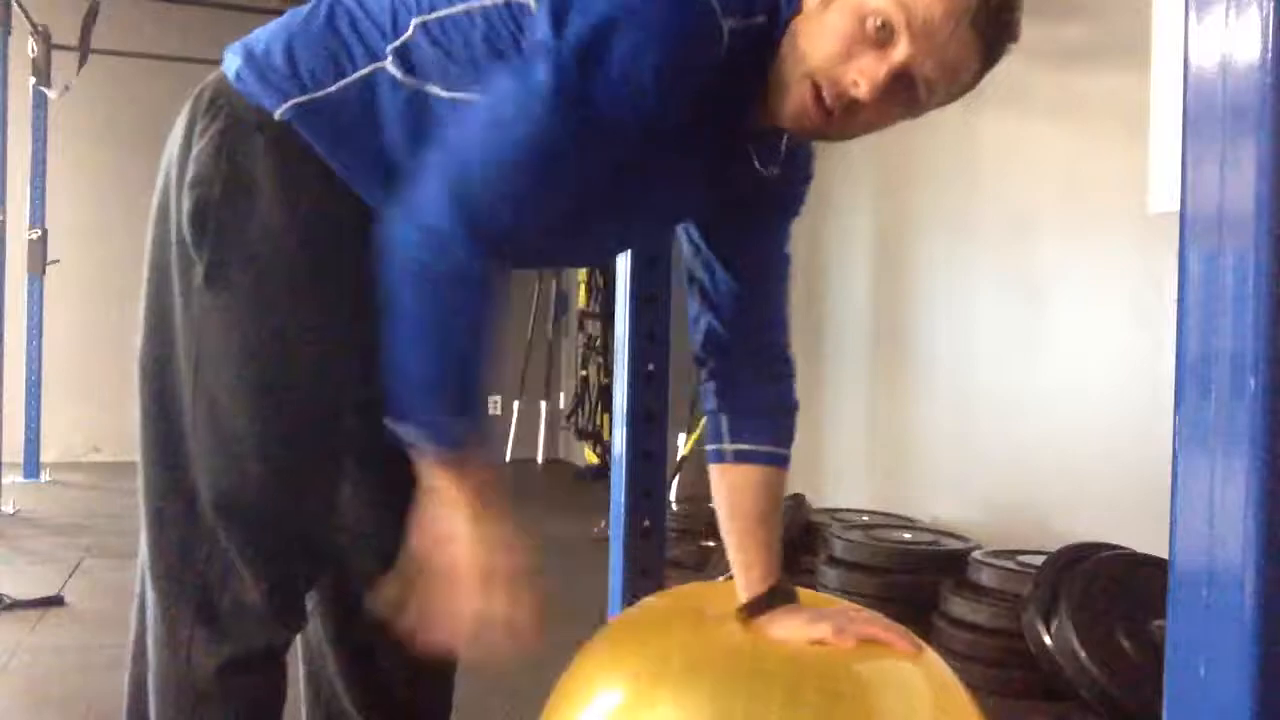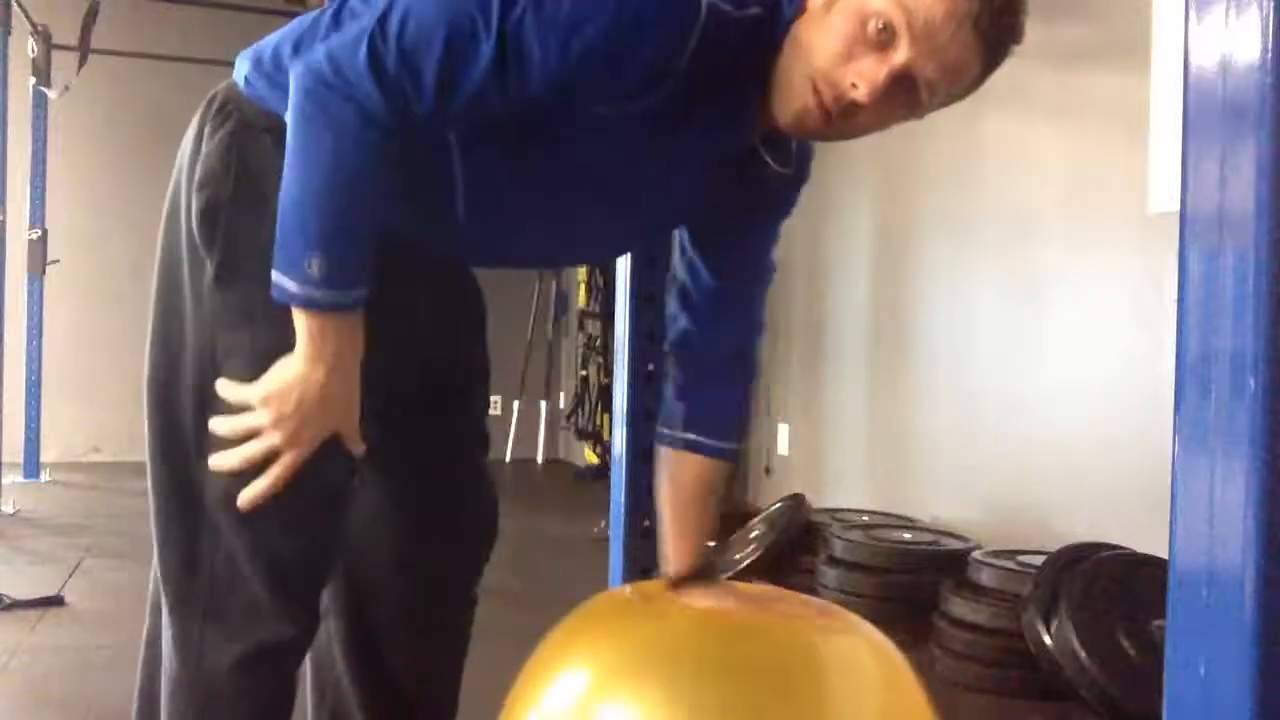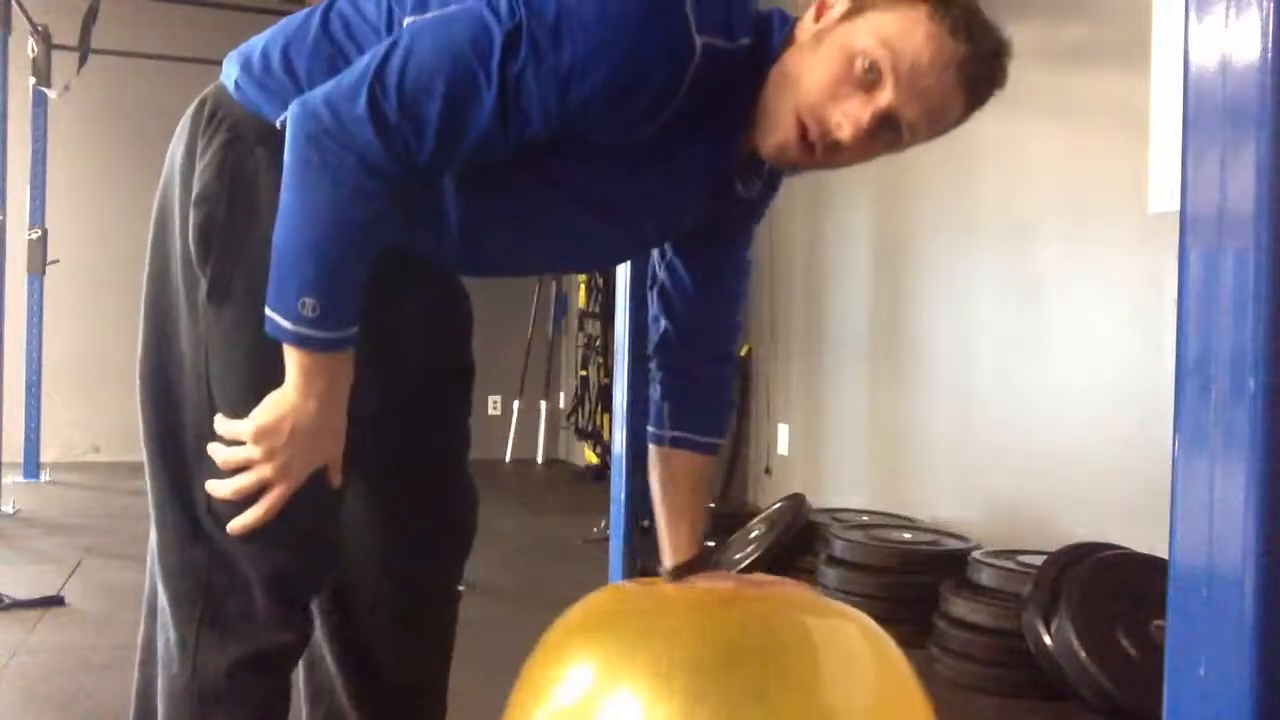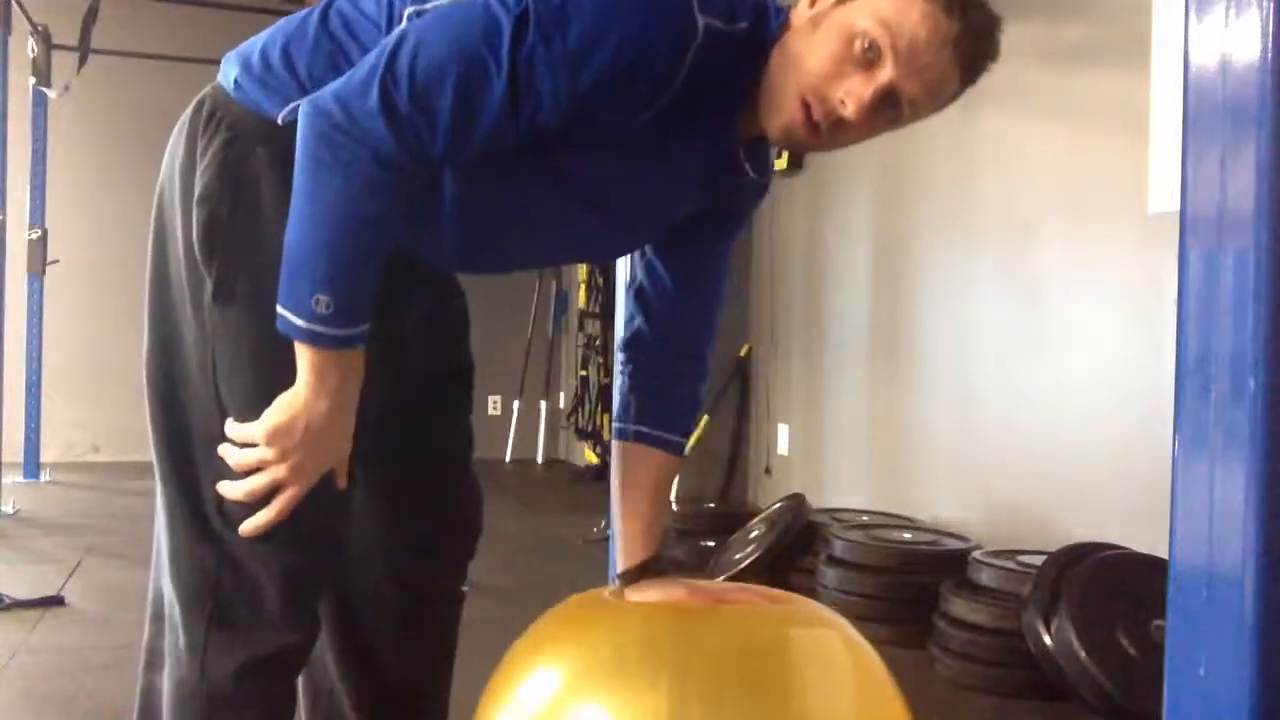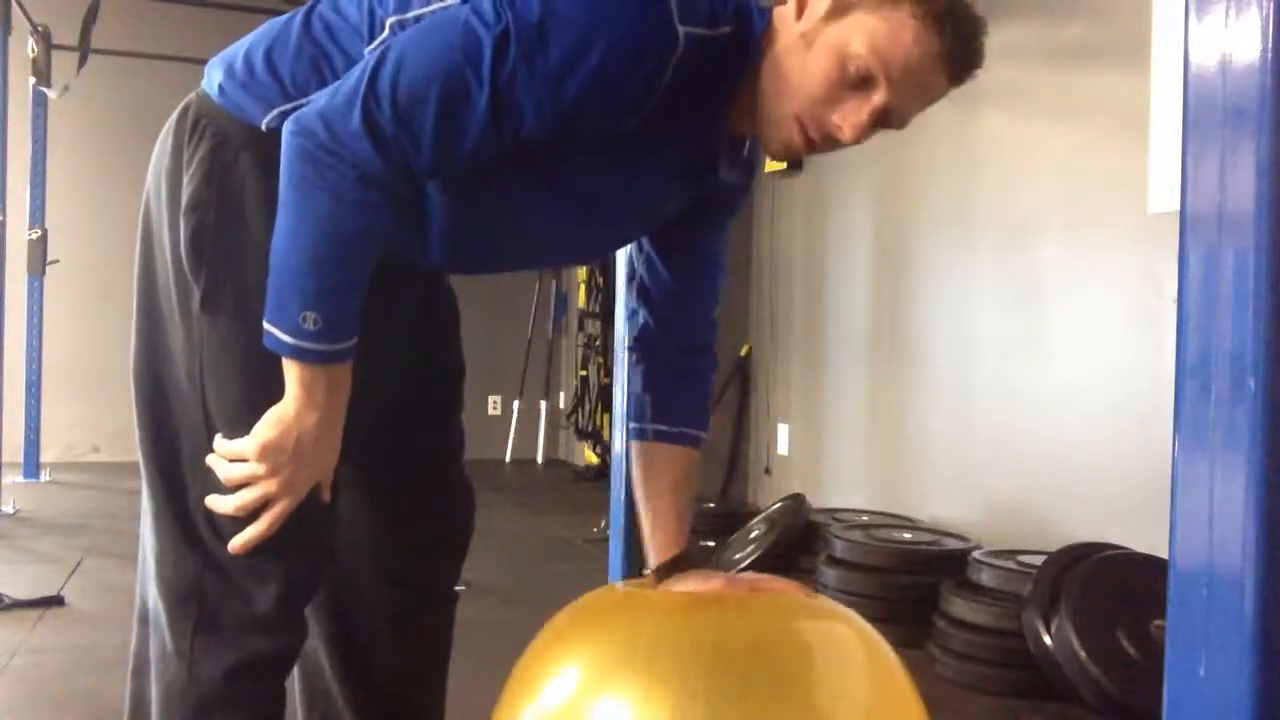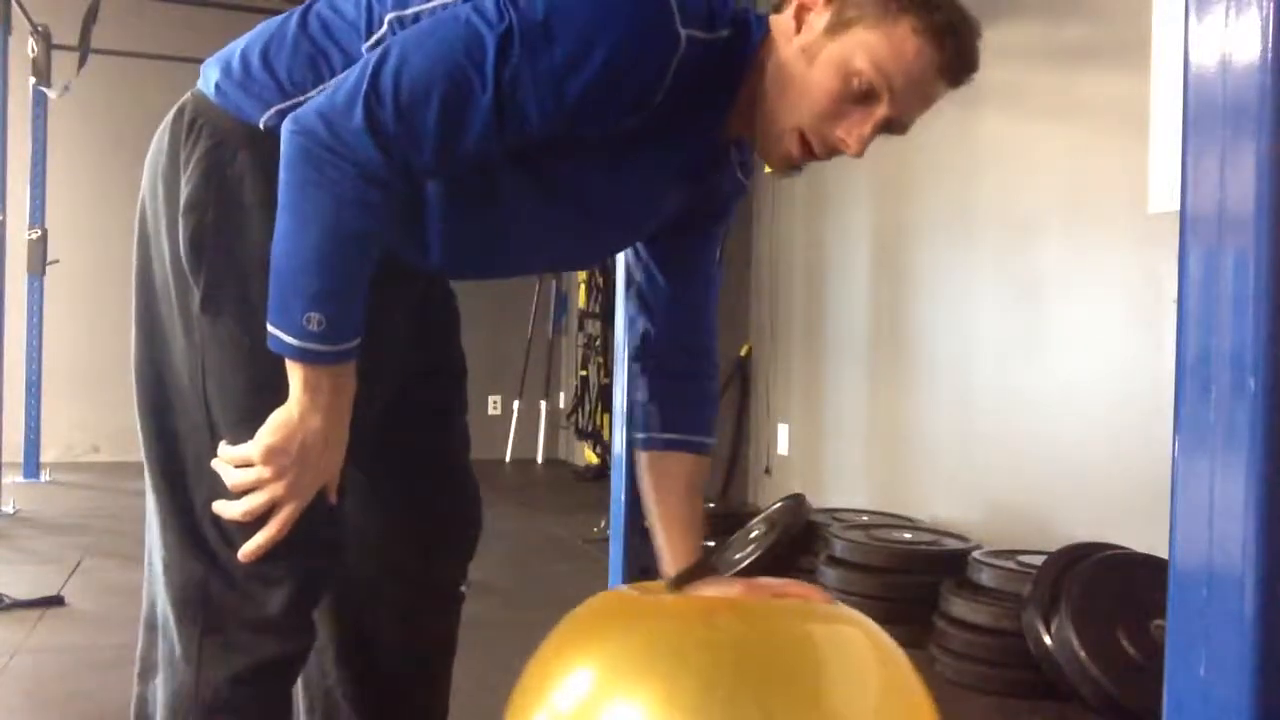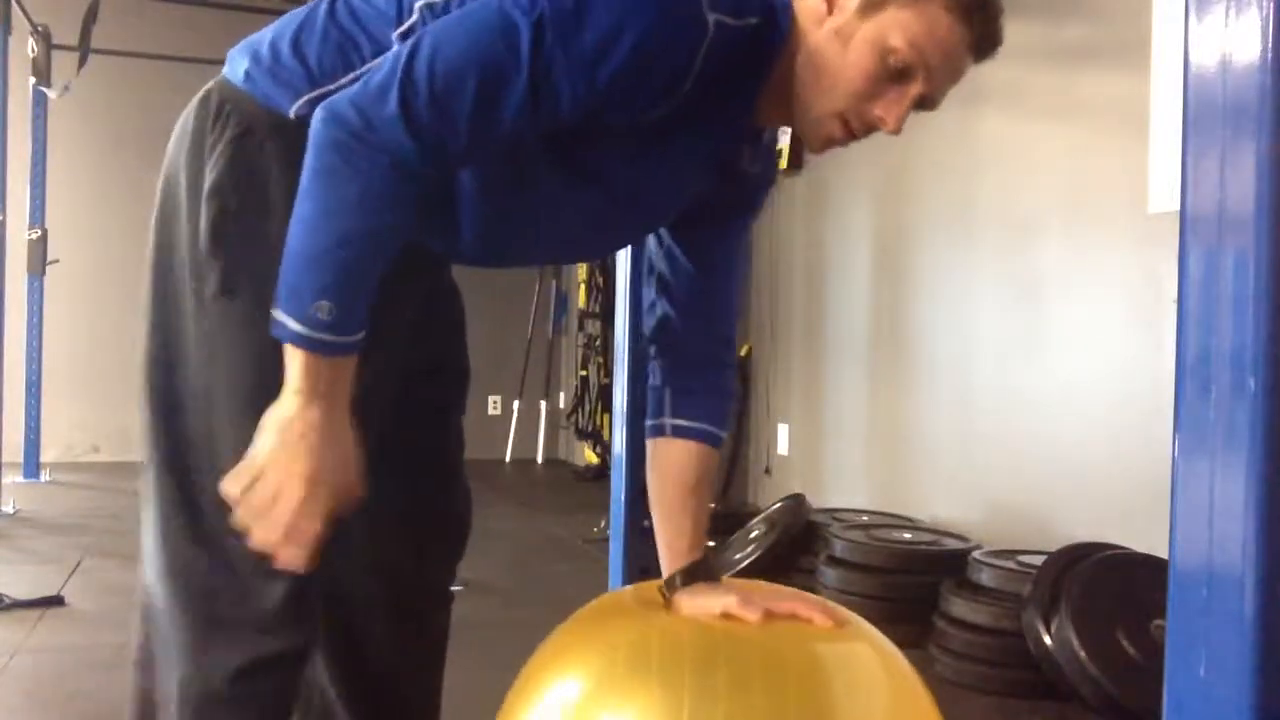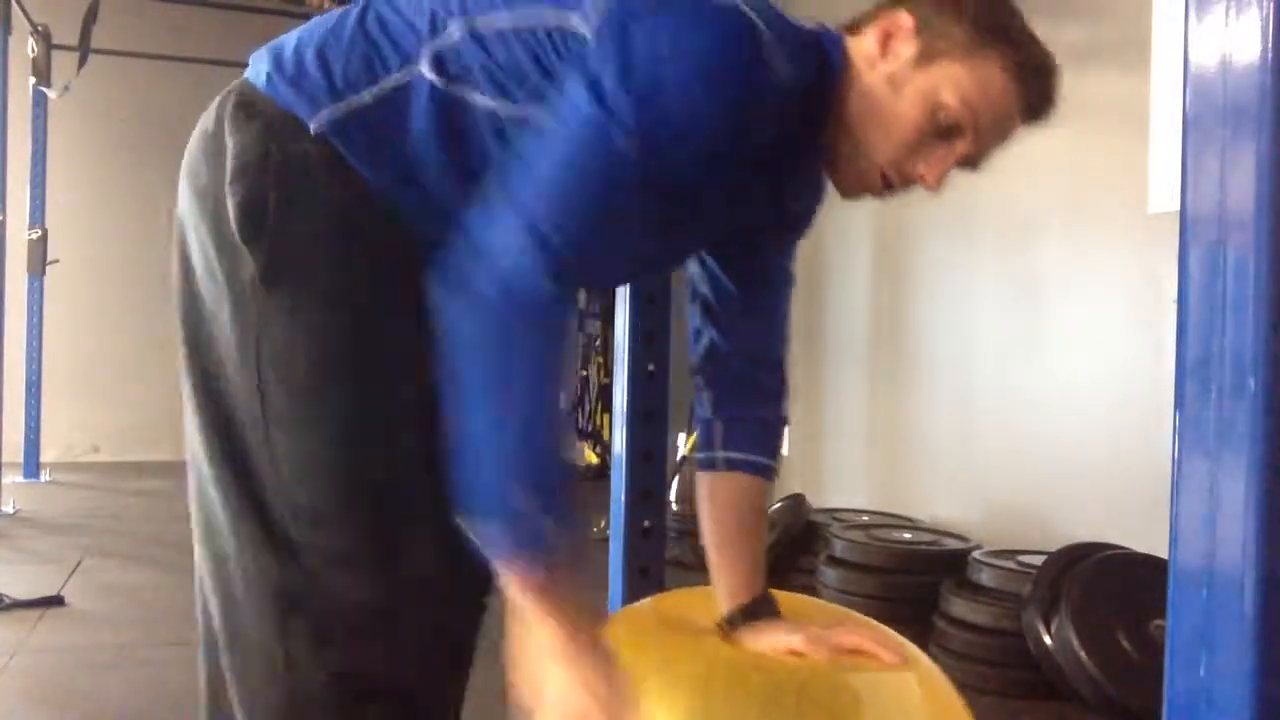
dt=0.3s
person 1, frame 1
left shoulder: (770, 158)
left elbow: (744, 355)
right elbow: (449, 224)
left wrist: (763, 598)
right wrist: (457, 488)
left hip: (397, 220)
right hip: (272, 153)
left knee: (403, 555)
right knee: (244, 556)
person 1, frame 2
left shoulder: (769, 163)
left elbow: (713, 351)
right elbow: (347, 85)
left wrist: (683, 578)
right wrist: (327, 356)
left hip: (410, 239)
right hip: (280, 155)
left knee: (429, 543)
right knee: (258, 561)
person 1, frame 3
left shoulder: (742, 174)
left elbow: (694, 354)
right elbow: (345, 129)
left wrist: (682, 571)
right wrist: (317, 388)
left hip: (396, 245)
right hip: (268, 159)
left knee: (412, 545)
right knee: (250, 561)
person 1, frame 4
left shoulder: (733, 167)
left elbow: (666, 348)
right elbow: (357, 124)
left wrist: (637, 571)
right wrist: (328, 388)
left hip: (393, 243)
right hip: (267, 161)
left knee: (416, 543)
right knee: (258, 559)
person 1, frame 5
left shoulder: (722, 160)
left elbow: (673, 342)
right elbow: (342, 143)
left wrist: (668, 567)
right wrist: (315, 404)
left hip: (385, 247)
right hip: (254, 167)
left knee: (410, 544)
right knee: (247, 563)
person 1, frame 6
left shoulder: (712, 166)
left elbow: (674, 354)
right elbow: (339, 140)
left wrist: (688, 573)
right wrist: (320, 407)
left hip: (380, 246)
right hip: (247, 168)
left knee: (414, 547)
right knee: (253, 568)
person 1, frame 7
left shoulder: (739, 155)
left elbow: (692, 348)
right elbow: (370, 129)
left wrist: (687, 576)
right wrist: (317, 400)
left hip: (394, 234)
right hip: (274, 154)
left knee: (405, 548)
right knee: (253, 570)
person 1, frame 8
left shoulder: (781, 172)
left elbow: (741, 380)
right elbow: (505, 292)
left wrist: (746, 610)
right wrist: (548, 610)
left hip: (400, 223)
right hip: (286, 166)
left knee: (440, 557)
right knee: (331, 576)
